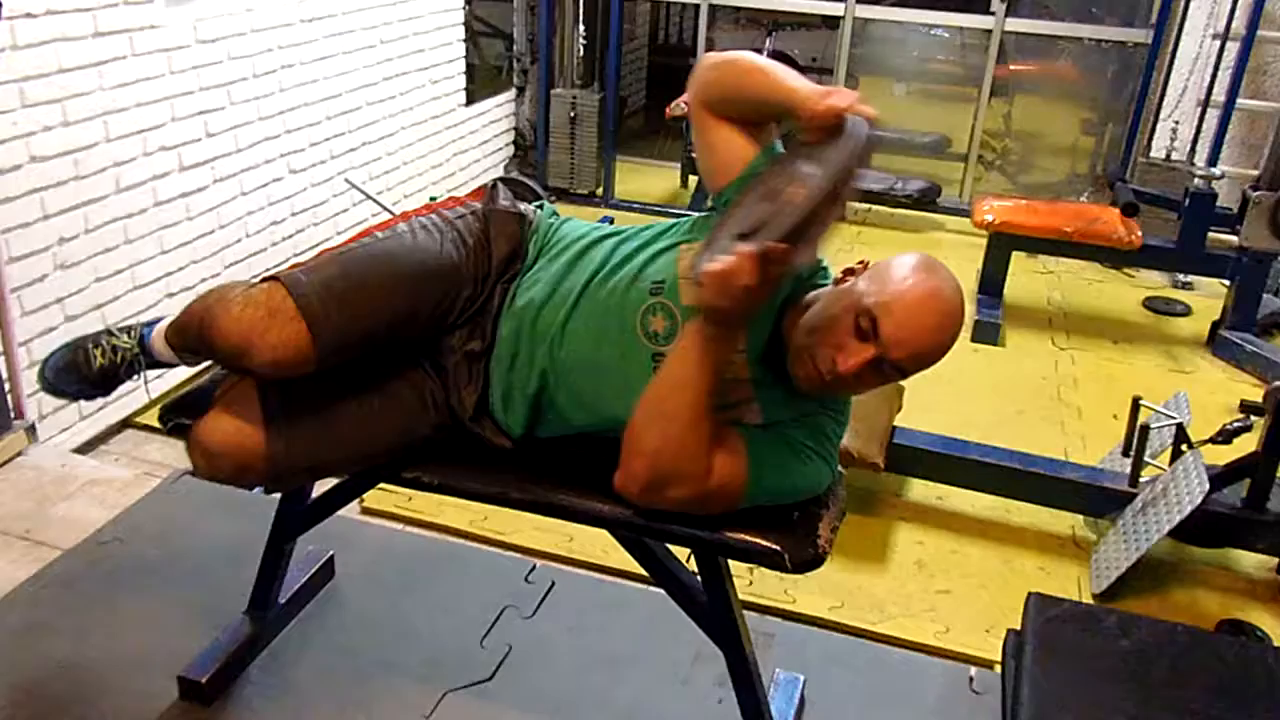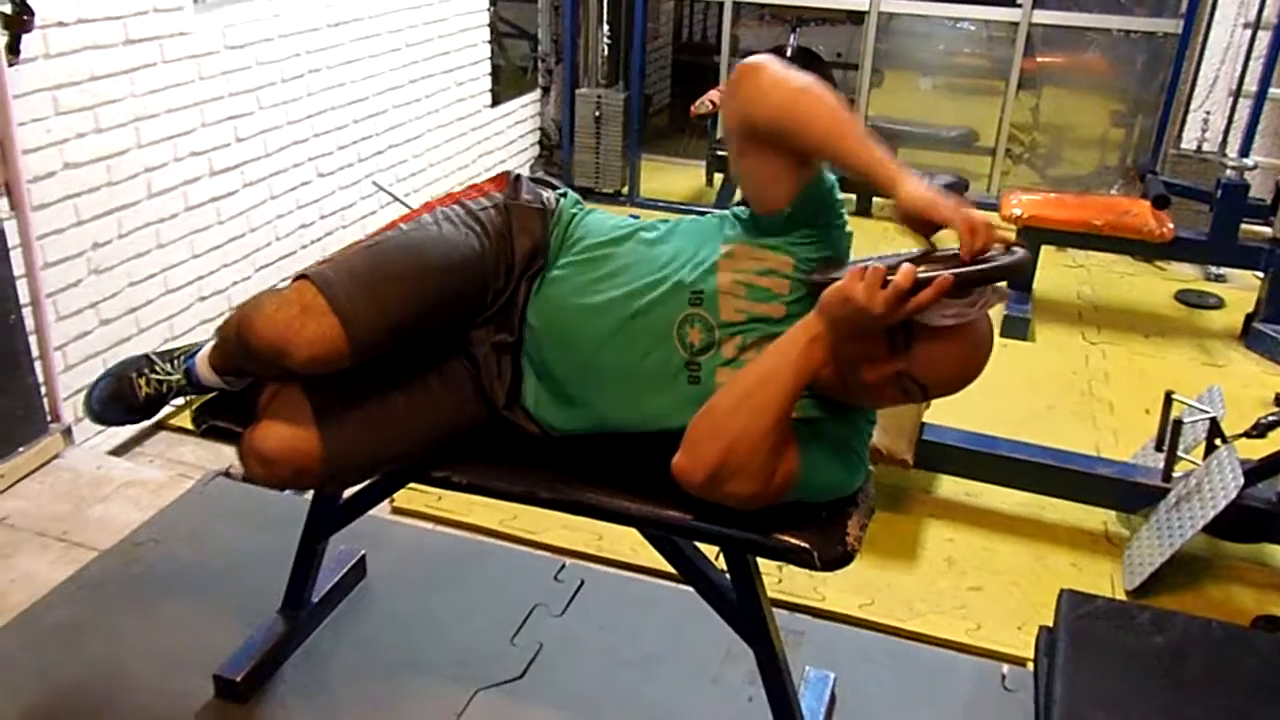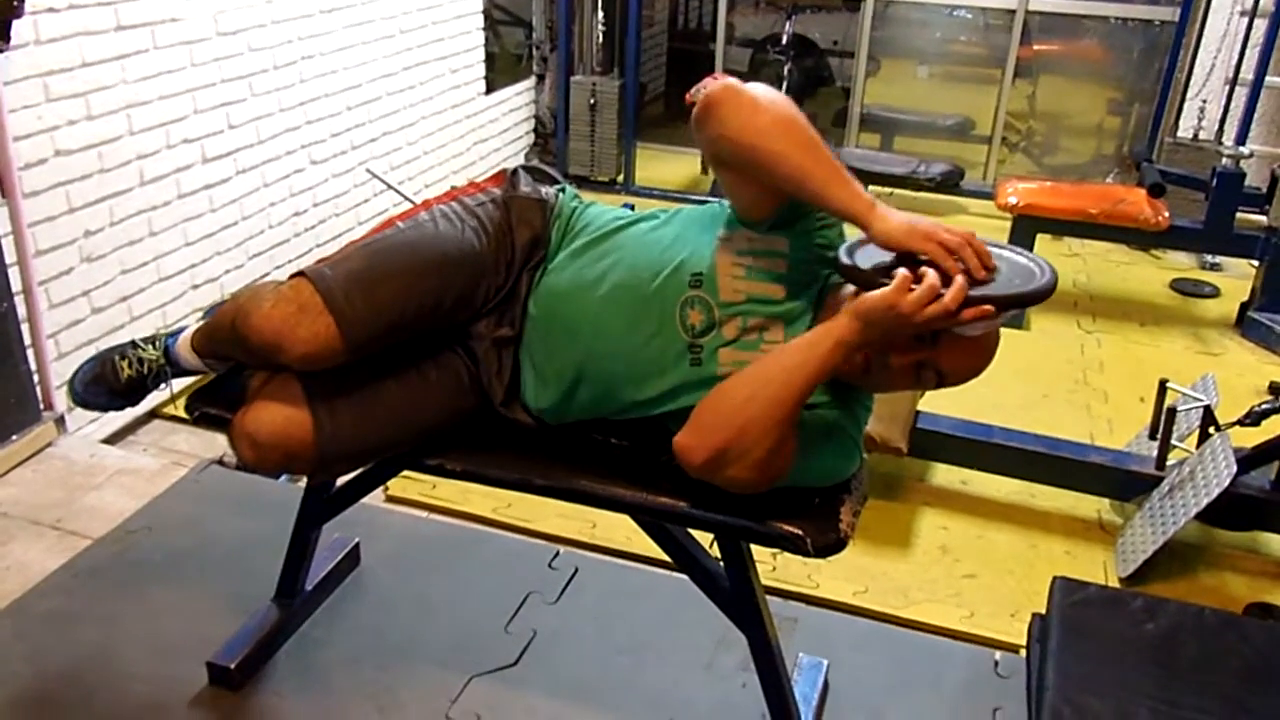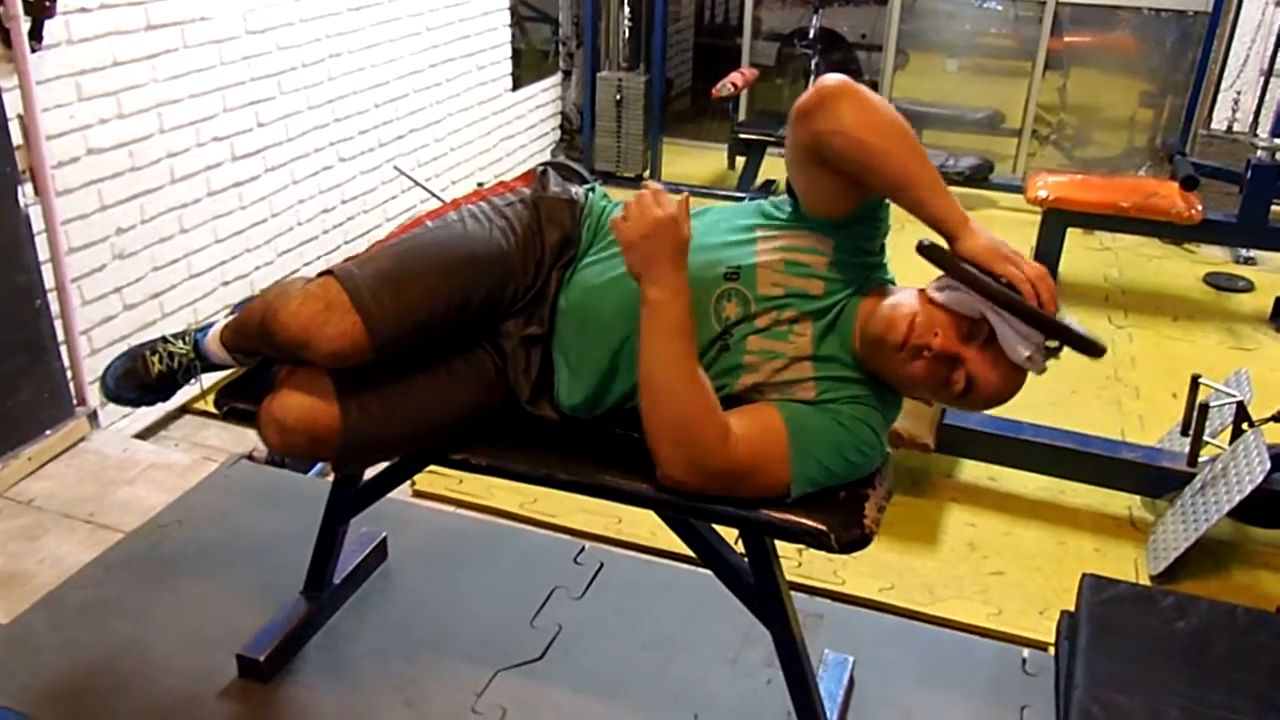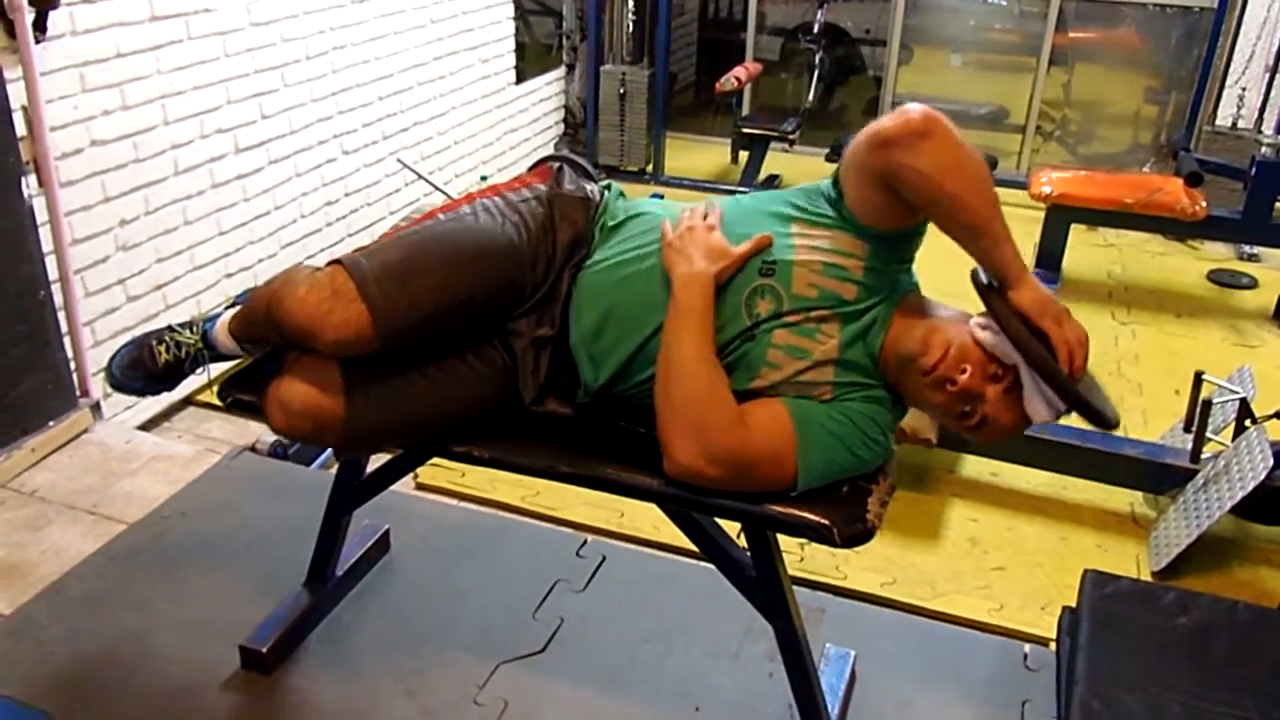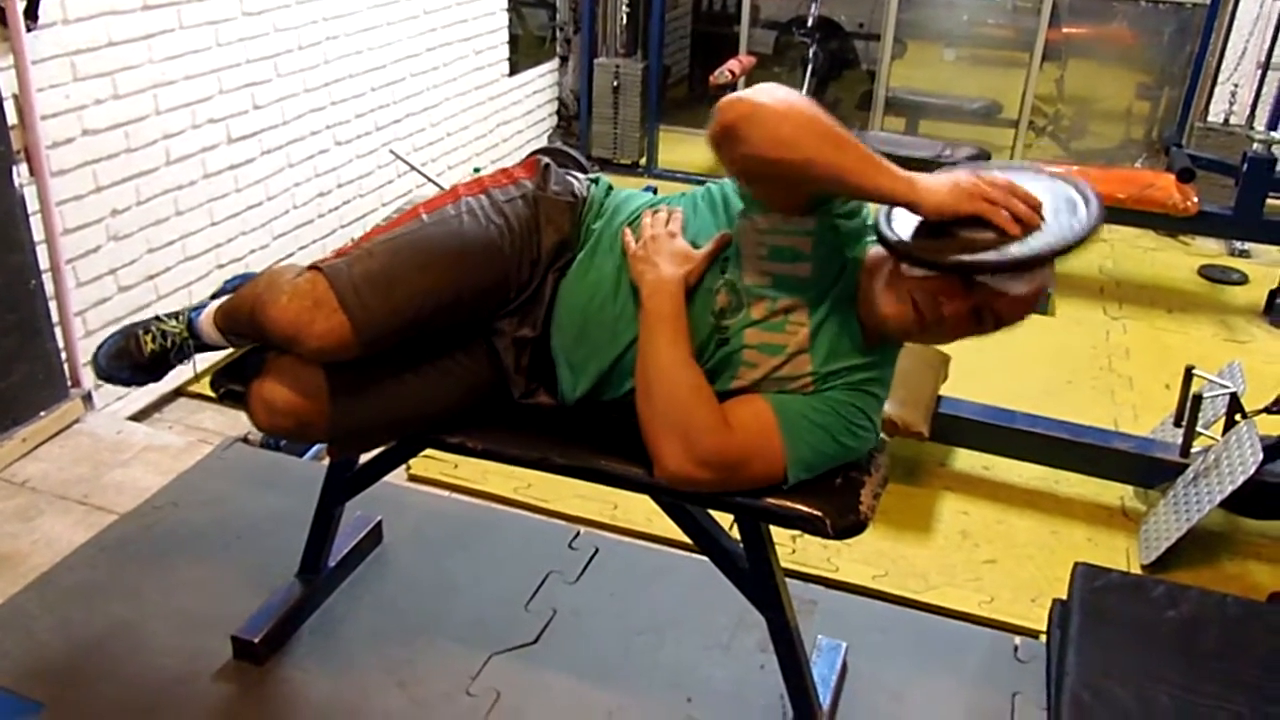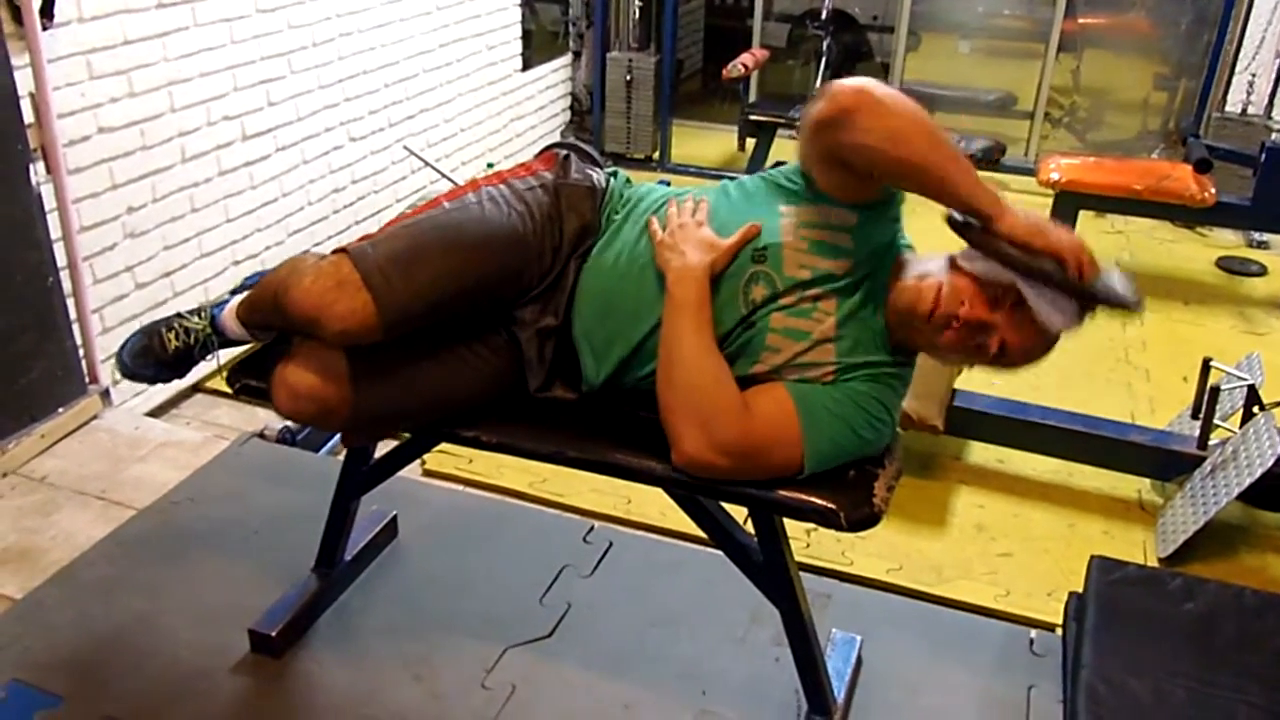
dt=0.7s
person 1, frame 1
left shoulder: (803, 449)
left elbow: (647, 476)
right elbow: (712, 83)
left wrist: (709, 324)
right wrist: (819, 101)
left hip: (477, 394)
left knee: (223, 447)
right knee: (261, 334)
right ankle: (169, 341)
person 1, frame 2
left shoulder: (832, 450)
right shoulder: (815, 247)
left elbow: (705, 467)
right elbow: (757, 84)
left wrist: (823, 333)
right wrist: (904, 185)
left hip: (502, 381)
left knee: (274, 452)
right knee: (291, 334)
left ankle: (250, 377)
right ankle: (212, 365)
person 1, frame 3
left shoulder: (831, 431)
right shoulder: (812, 234)
left elbow: (707, 450)
right elbow: (724, 105)
left wrist: (851, 338)
right wrist: (877, 214)
left hip: (508, 376)
left knee: (266, 437)
right knee: (291, 327)
left ankle: (241, 362)
right ankle: (195, 346)
person 1, frame 4
left shoulder: (848, 430)
right shoulder: (853, 240)
left elbow: (689, 460)
right elbow: (828, 105)
left wrist: (664, 285)
right wrist: (965, 233)
left hip: (529, 373)
left knee: (294, 422)
right knee: (321, 327)
left ankle: (263, 361)
right ankle: (225, 339)
person 1, frame 5
left shoulder: (858, 429)
right shoulder: (885, 238)
left elbow: (698, 452)
right elbow: (910, 133)
left wrist: (693, 281)
right wrist: (1020, 278)
left hip: (545, 364)
left knee: (300, 409)
right knee: (326, 314)
left ankle: (275, 347)
right ankle: (234, 328)
person 1, frame 6
left shoulder: (845, 409)
right shoulder: (839, 208)
left elbow: (688, 457)
right elbow: (742, 118)
left wrist: (662, 287)
right wrist: (923, 189)
left hip: (528, 363)
left knee: (283, 406)
right knee: (308, 321)
left ankle: (252, 327)
right ankle: (222, 317)
person 1, frame 7
left shoulder: (865, 403)
right shoulder: (869, 217)
left elbow: (705, 444)
right elbow: (848, 103)
left wrist: (688, 274)
right wrist: (1001, 209)
left hip: (548, 353)
left knee: (308, 393)
right knee: (334, 302)
left ankle: (295, 307)
right ankle: (244, 313)
